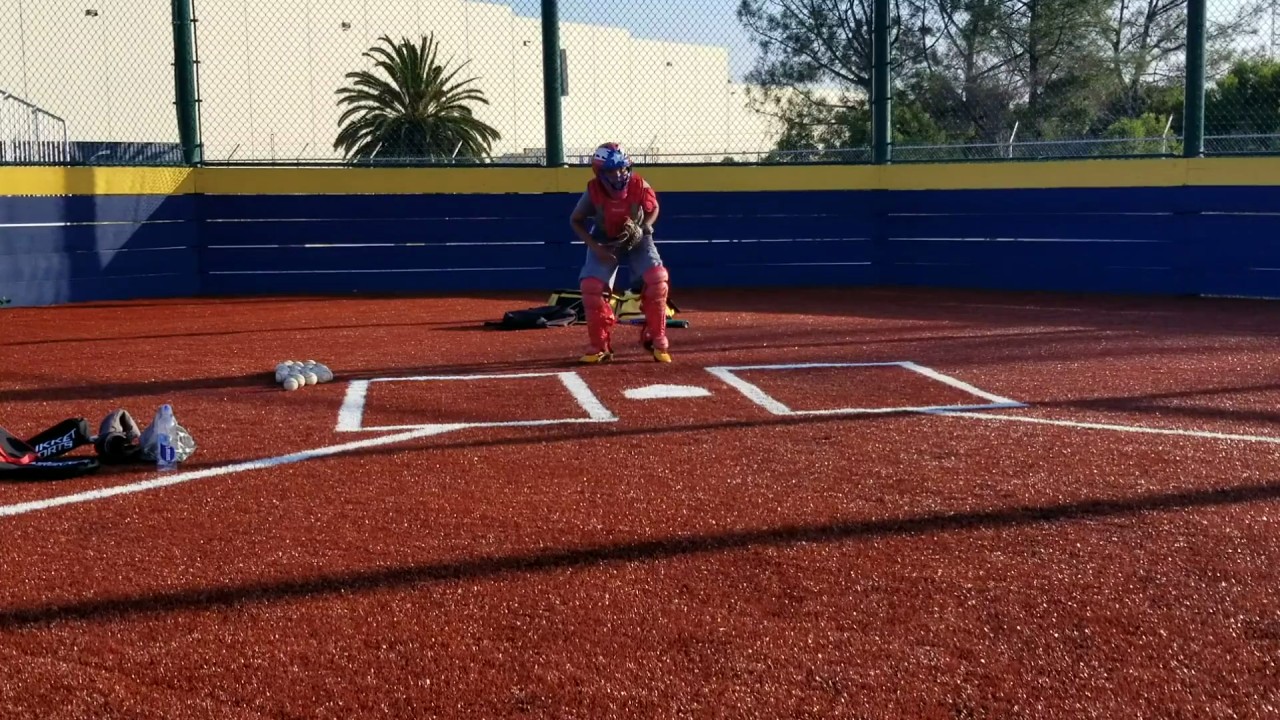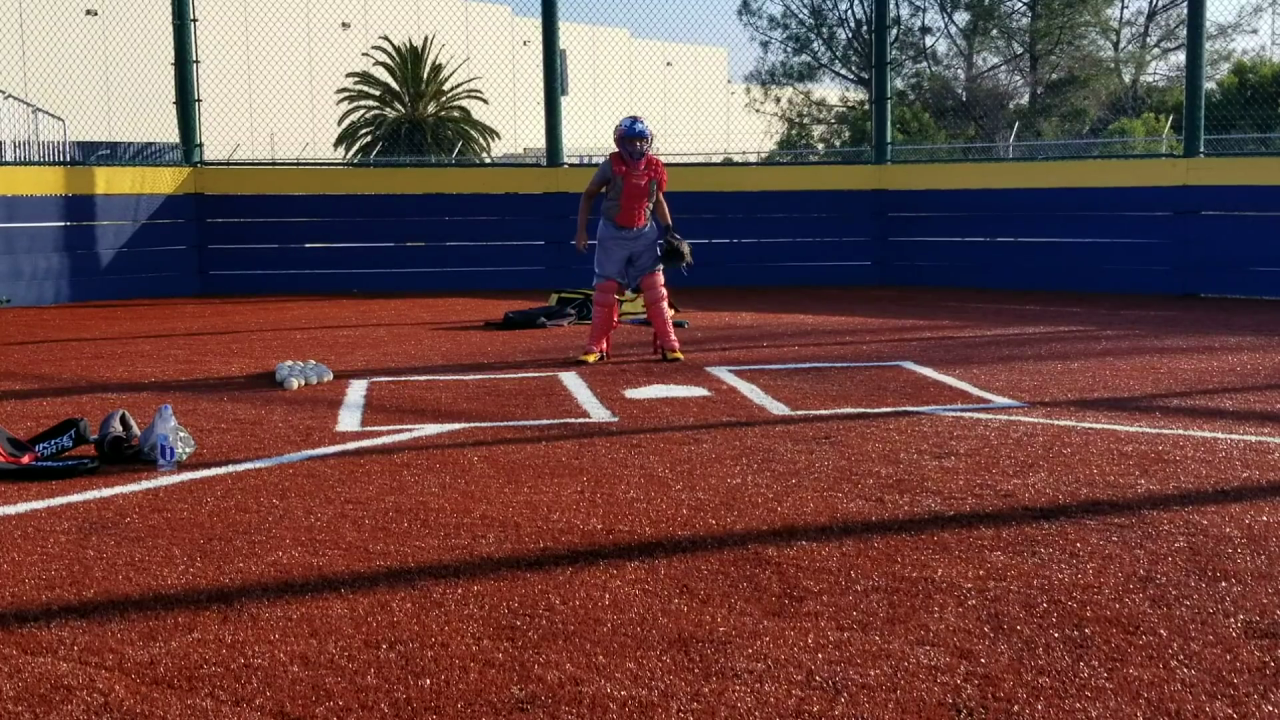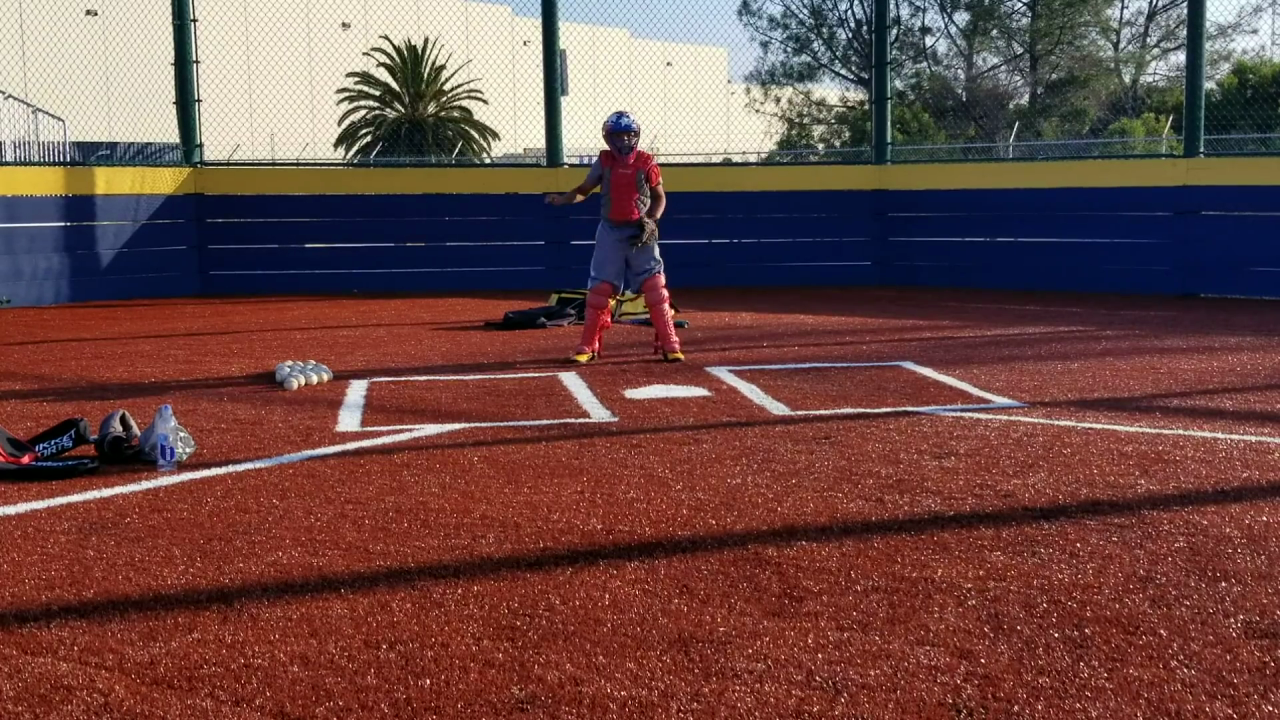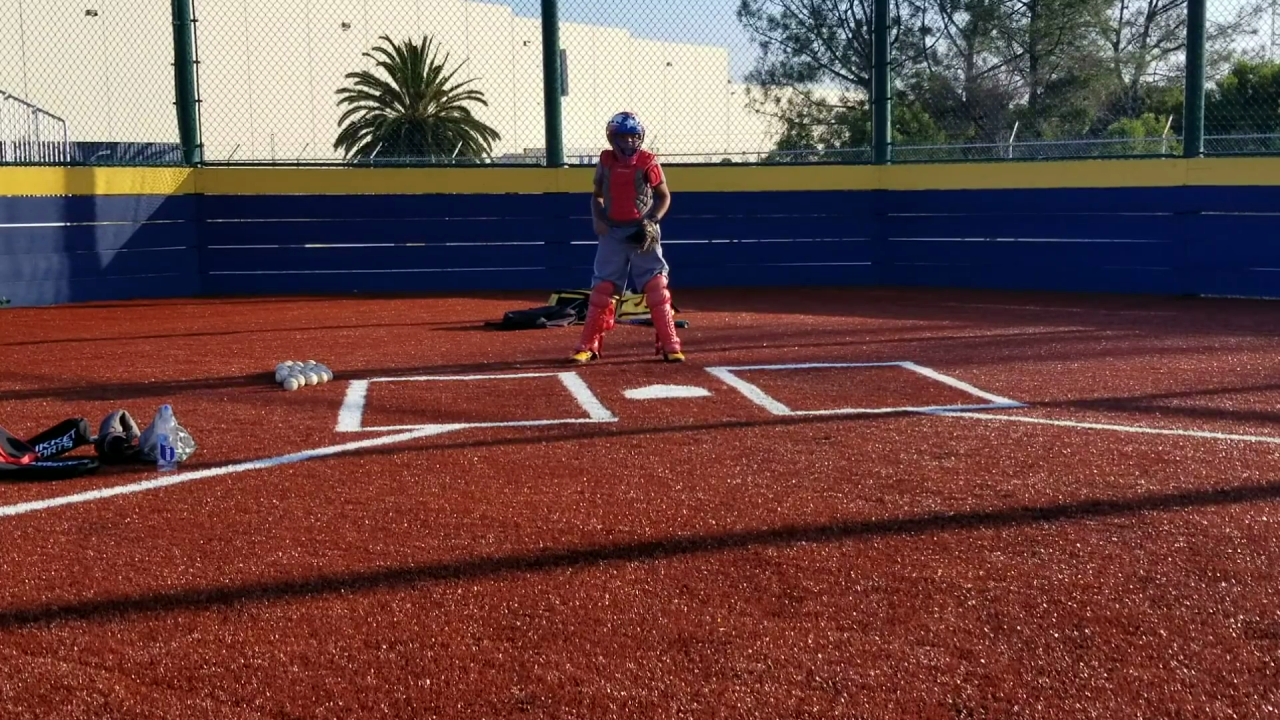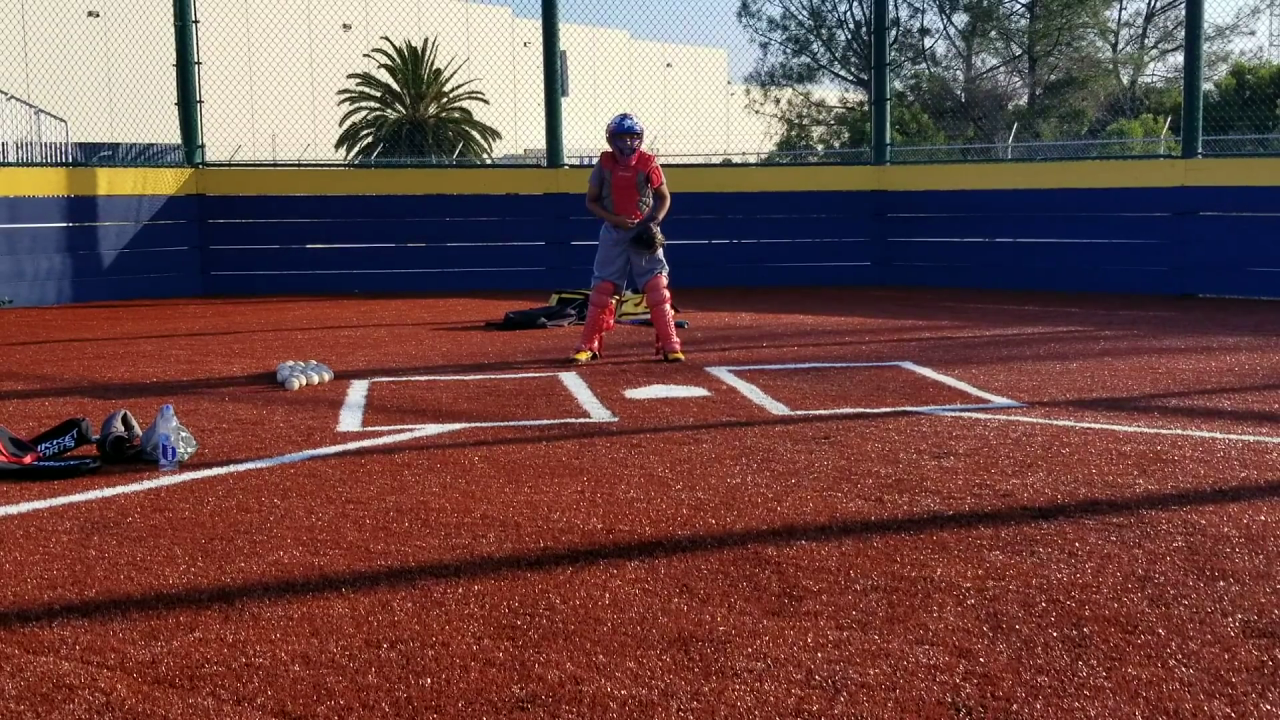
dt=1s
person 1, frame 1
left shoulder: (639, 186)
right shoulder: (593, 192)
left elbow: (654, 208)
right elbow: (575, 221)
left wrist: (642, 229)
right wrist: (594, 246)
left hip: (636, 238)
right hip: (604, 241)
left knee: (657, 280)
right knee: (591, 287)
left ankle: (656, 340)
right ankle: (599, 348)
person 1, frame 2
left shoulder: (655, 168)
right shoulder: (611, 165)
left elbow: (658, 201)
right elbow: (589, 195)
left wrist: (670, 231)
right wrist: (581, 229)
left hip: (644, 233)
right hip: (613, 233)
left knee: (654, 288)
right knee: (605, 289)
left ankle: (668, 345)
right ankle: (596, 348)
person 1, frame 3
left shoulder: (646, 162)
right shoulder: (603, 162)
left elbow: (660, 197)
right elbow: (583, 190)
left wrist: (652, 220)
right wrist: (563, 198)
left hip: (639, 233)
right hip: (611, 232)
left knee: (656, 287)
right knee: (599, 289)
left ankle: (670, 346)
right ankle: (588, 347)
person 1, frame 4
left shoulder: (648, 162)
right shoulder: (606, 162)
left elbow: (664, 196)
right elbow: (597, 195)
left wrist: (653, 221)
right wrist: (597, 219)
left hip: (643, 232)
right hip: (613, 233)
left knee: (657, 287)
right knee: (602, 289)
left ankle: (670, 346)
right ankle: (588, 347)
person 1, frame 5
left shoulder: (648, 163)
right shoulder: (604, 164)
left elbow: (664, 197)
right elbow: (591, 201)
left wrist: (655, 222)
right wrist: (614, 219)
right hip: (613, 233)
left knee: (657, 288)
right knee: (602, 290)
left ankle: (670, 346)
right ankle: (588, 347)
